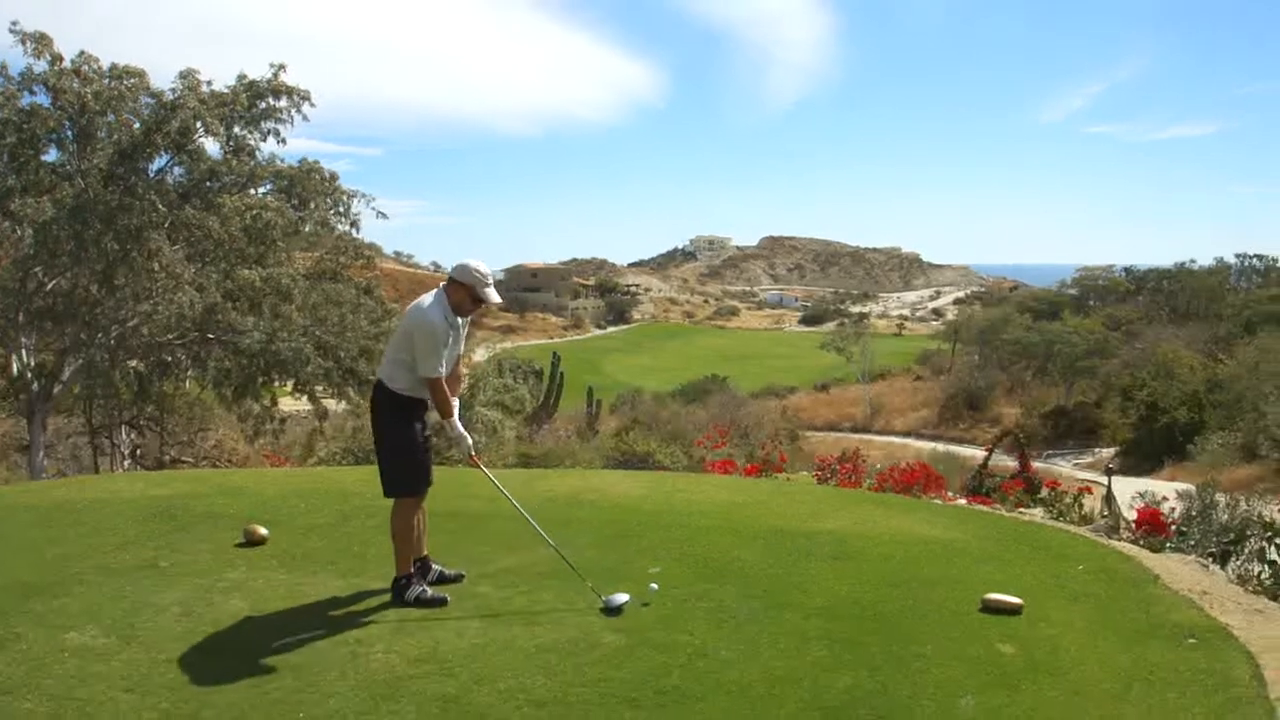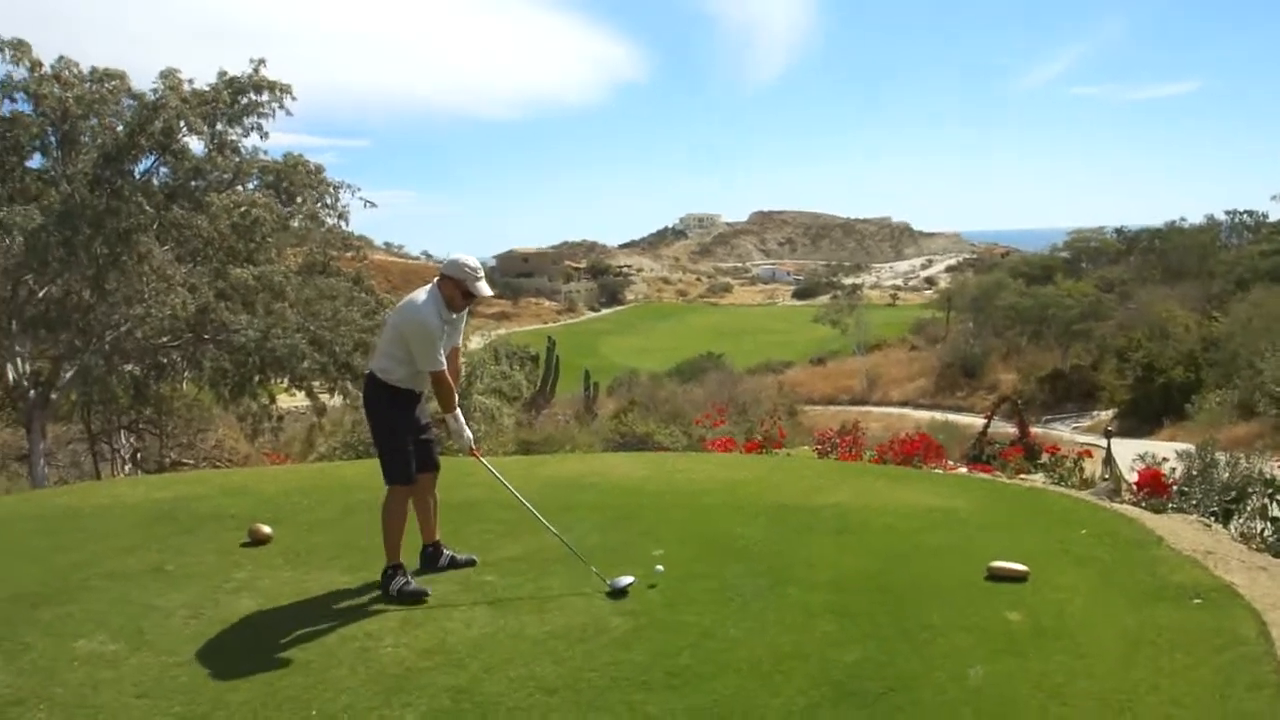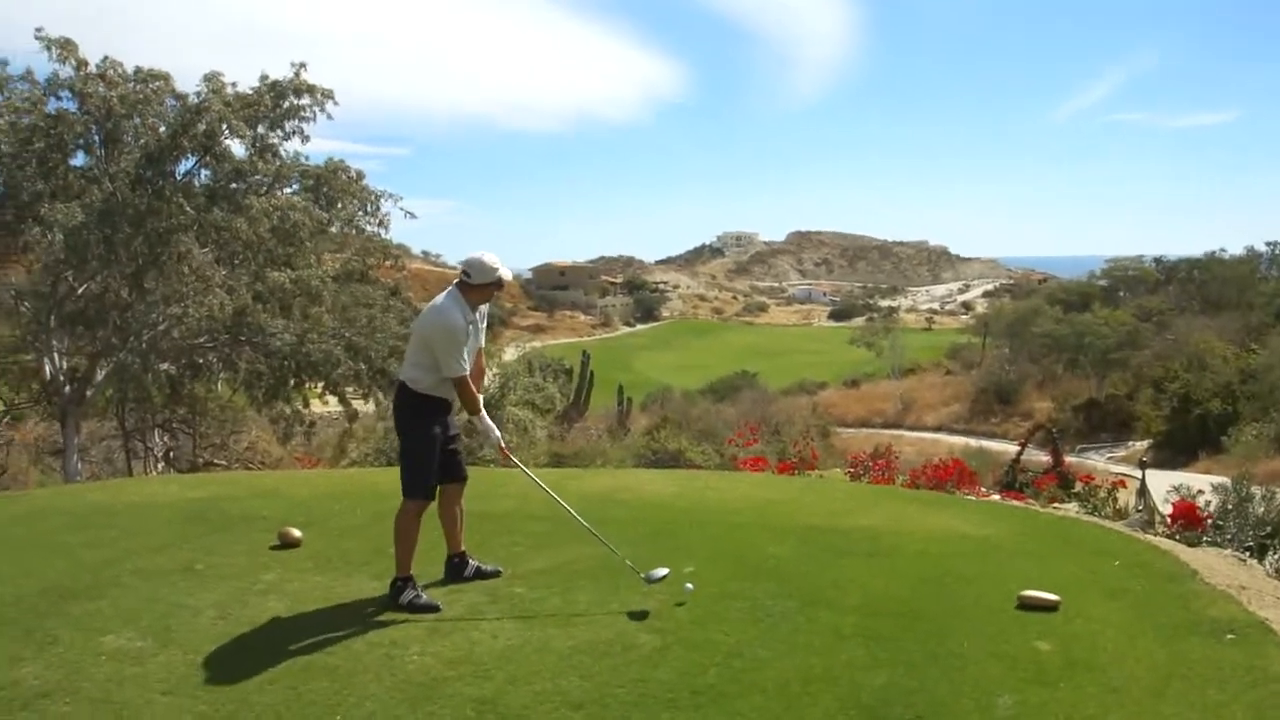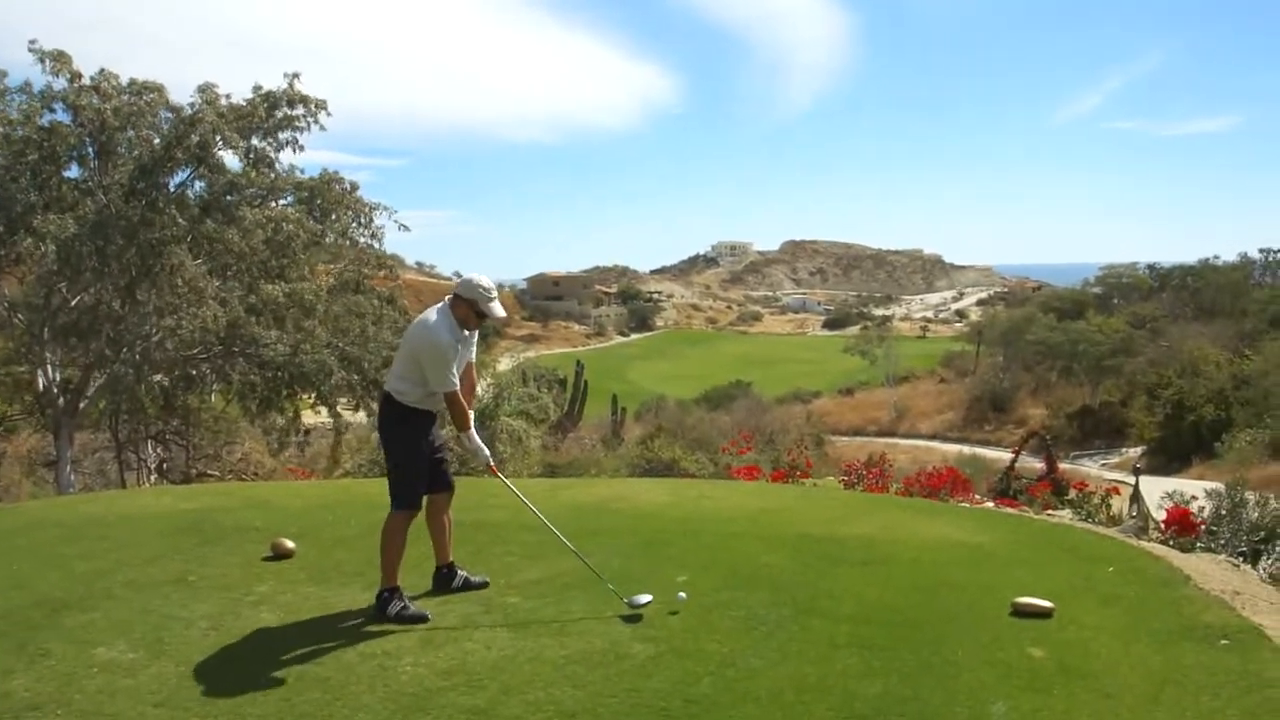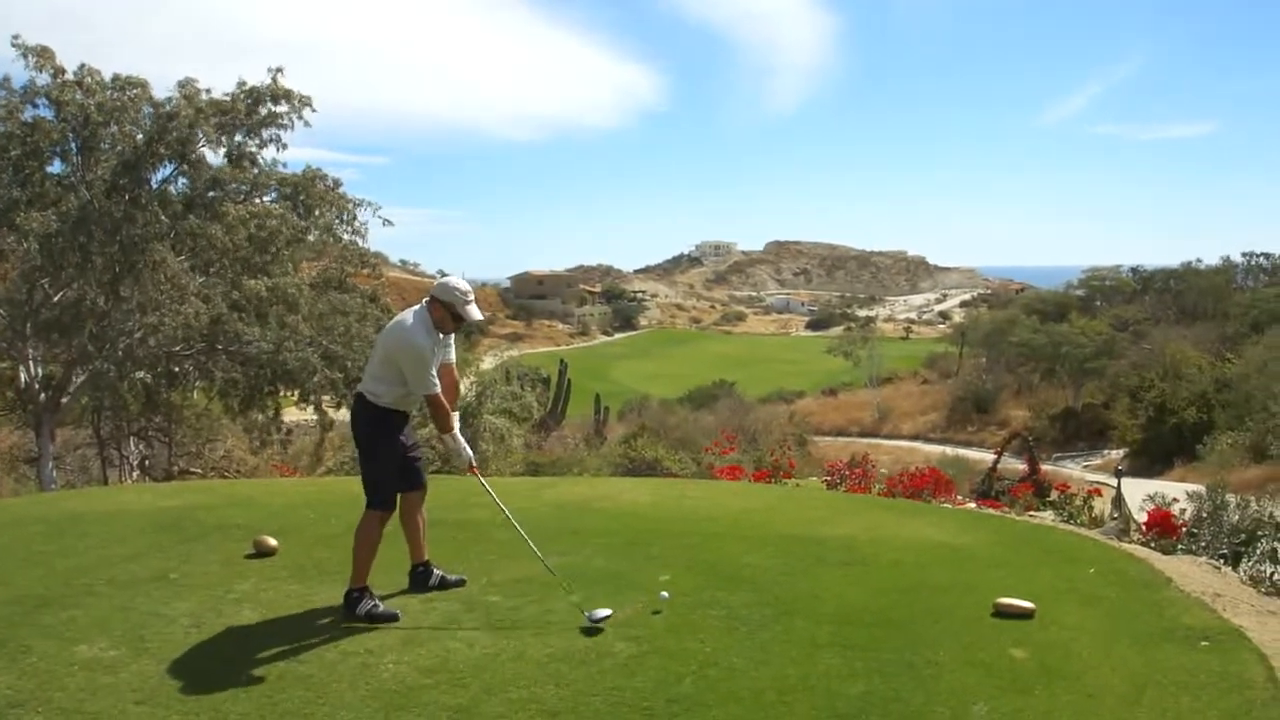
dt=0.7s
person 1, frame 1
left shoulder: (458, 312)
right shoulder: (430, 319)
left elbow: (454, 364)
right elbow: (435, 384)
left wrist: (454, 407)
right wrist: (456, 430)
left hip: (413, 403)
right hip: (395, 403)
left knee: (418, 490)
right knee: (409, 494)
left ankle: (421, 564)
right ankle: (404, 581)
person 1, frame 2
left shoulder: (456, 306)
right shoulder: (422, 315)
left elbow: (453, 358)
right elbow: (440, 377)
left wrist: (453, 408)
right wrist: (458, 424)
left hip: (411, 394)
right hip: (386, 395)
left knee: (427, 473)
right knee: (401, 482)
left ankle: (432, 551)
right ankle: (393, 570)
person 1, frame 3
left shoulder: (476, 308)
right shoulder: (447, 319)
left elbow: (477, 360)
right elbow: (461, 381)
left wrist: (478, 405)
right wrist: (484, 422)
left hip: (441, 404)
right hip: (419, 406)
left knee: (454, 484)
right knee: (418, 497)
left ankle: (457, 561)
right ankle: (402, 583)
person 1, frame 4
left shoulder: (465, 323)
right shoulder: (436, 335)
left elbow: (468, 374)
right elbow: (452, 396)
left wrist: (469, 424)
right wrist: (472, 440)
left hip: (425, 416)
right hip: (403, 417)
left knee: (442, 493)
right knee: (406, 506)
left ankle: (446, 572)
right ankle: (388, 593)
person 1, frame 5
left shoulder: (440, 325)
right shoulder: (415, 340)
left elbow: (449, 378)
right elbow: (434, 400)
left wrist: (455, 426)
right wrist: (457, 443)
left hip: (396, 415)
right hip: (376, 417)
left knee: (415, 491)
right knee: (381, 507)
left ankle: (421, 571)
right ankle: (357, 593)
